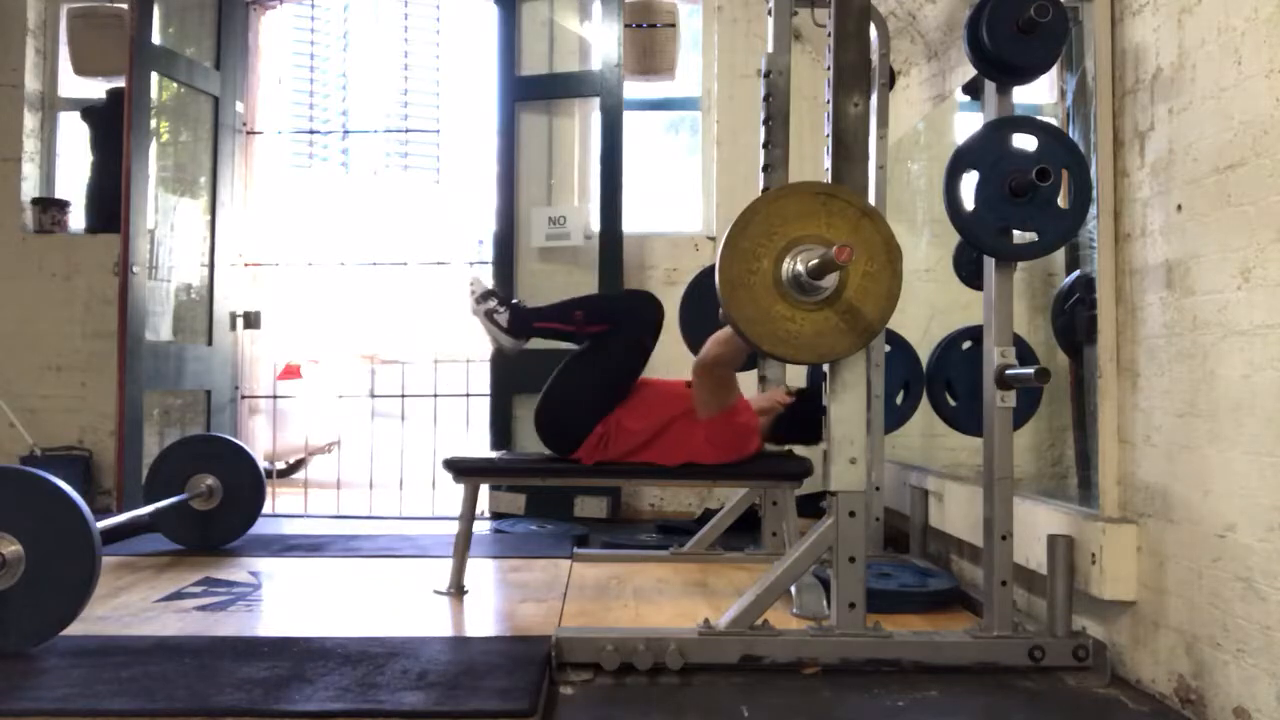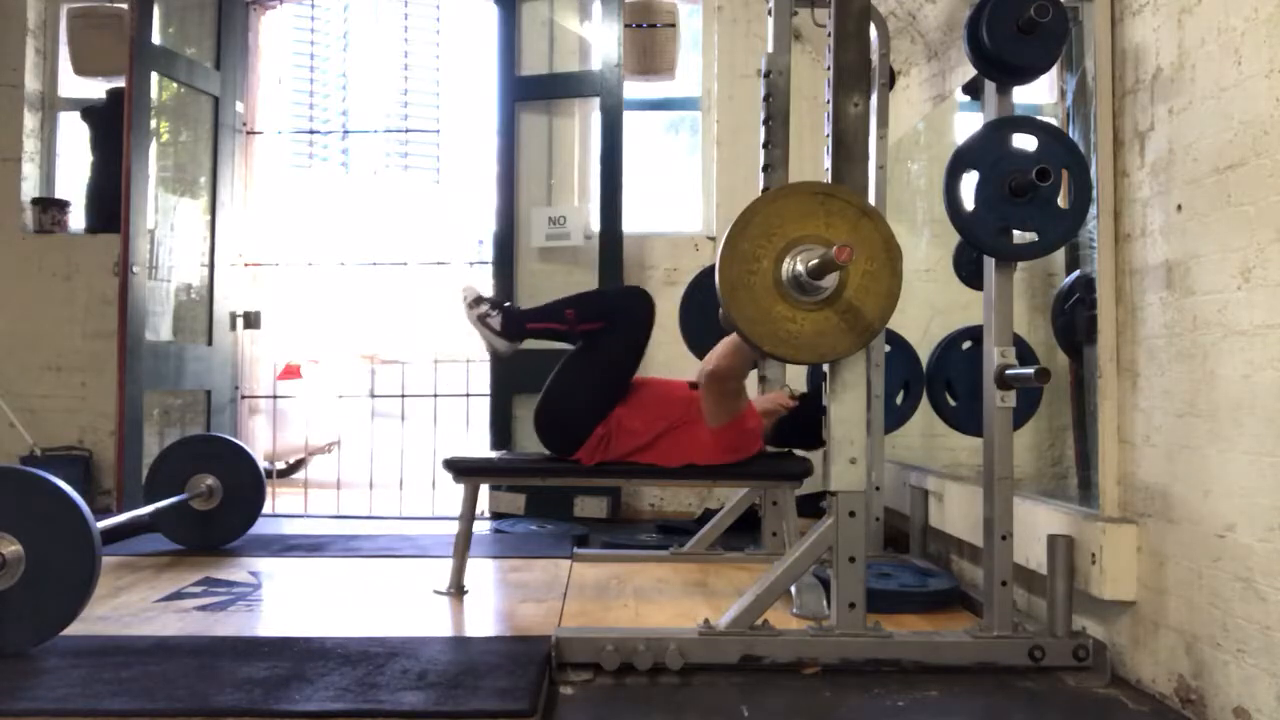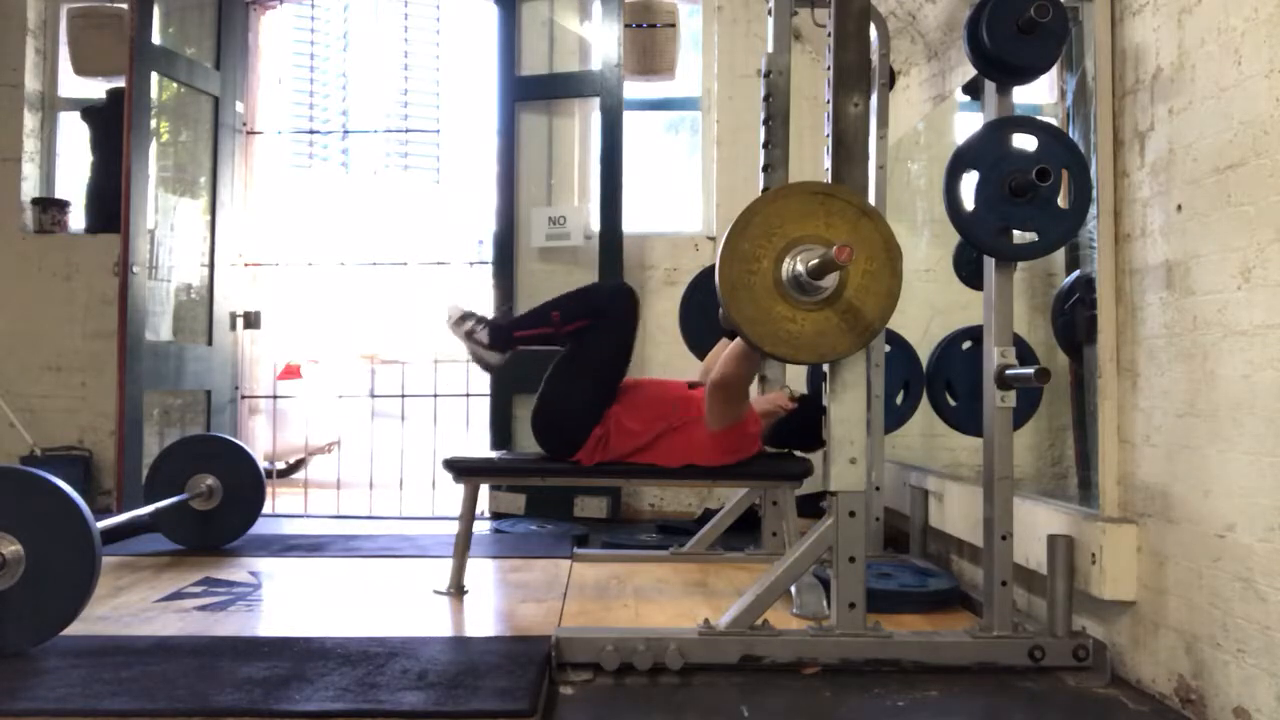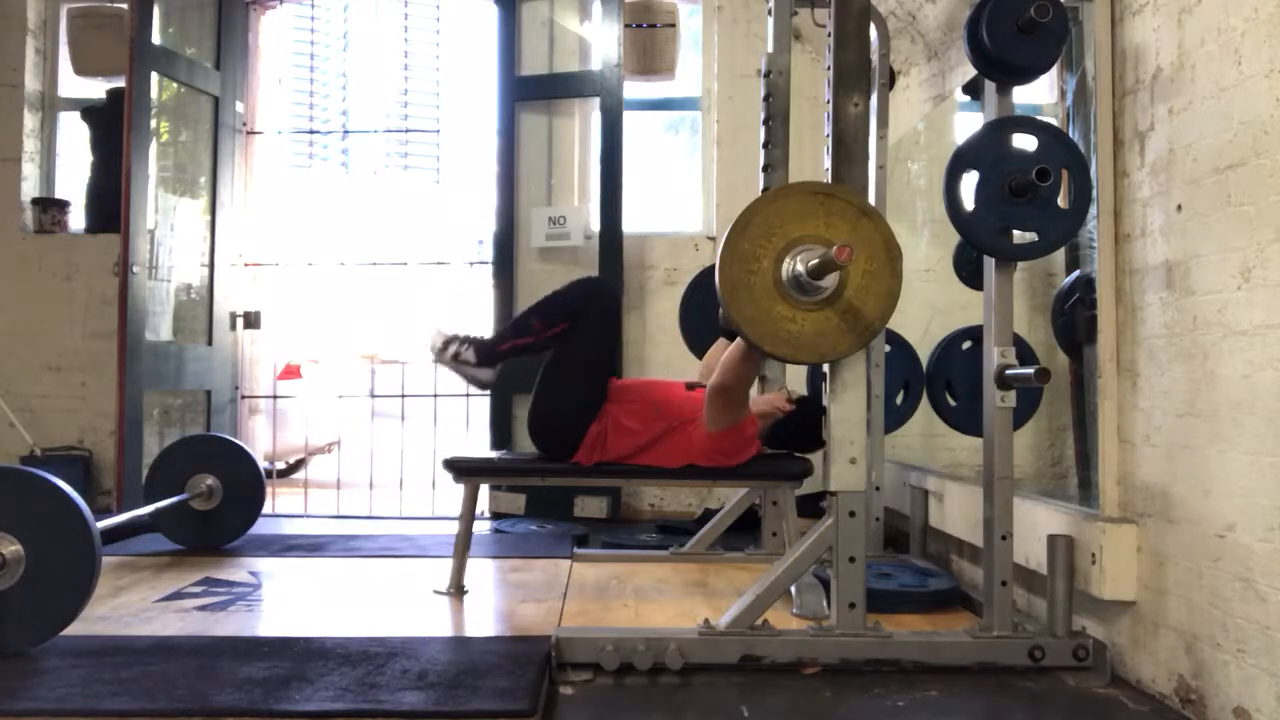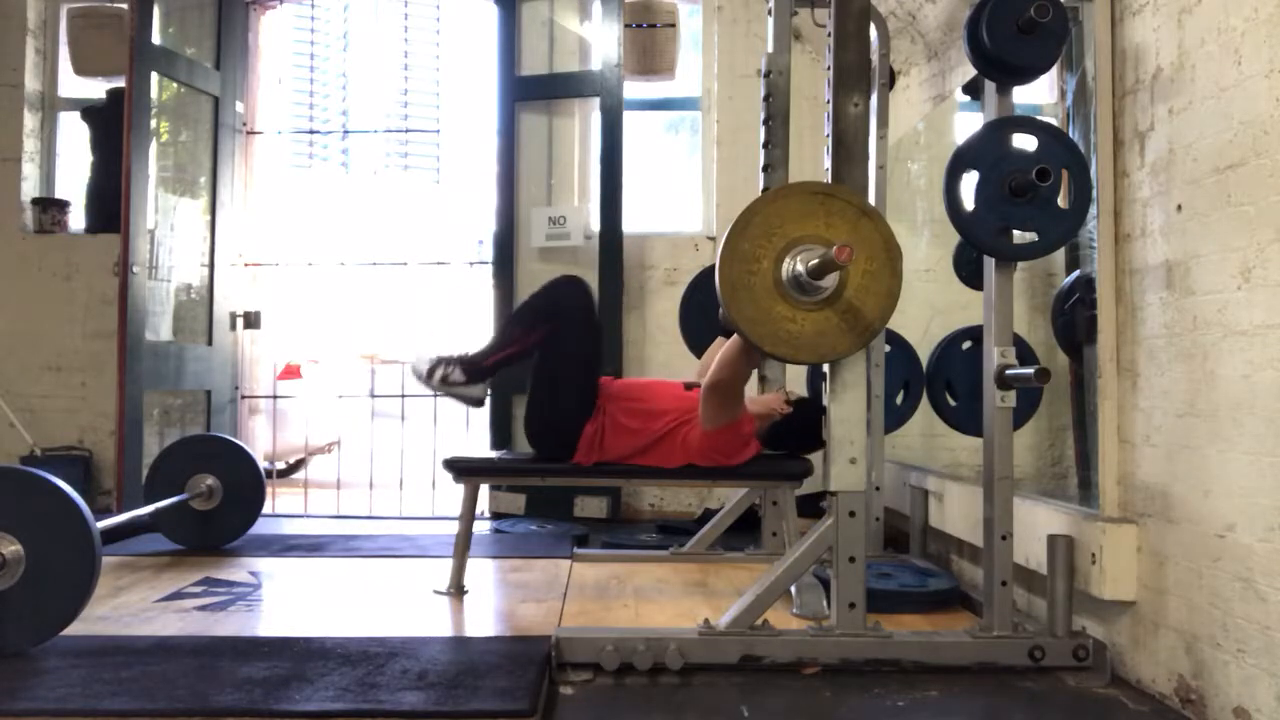
dt=0.1s
person 1, frame 1
left shoulder: (733, 430)
right shoulder: (739, 431)
left elbow: (707, 366)
right elbow: (711, 368)
left hip: (574, 424)
right hip: (583, 425)
left knee: (642, 309)
right knee: (638, 314)
left ankle: (514, 322)
right ankle: (517, 323)
person 1, frame 2
left shoulder: (739, 433)
right shoulder: (739, 431)
left elbow: (717, 373)
right elbow: (715, 375)
left hip: (575, 426)
right hip: (585, 426)
left knee: (634, 305)
right knee: (631, 311)
left ankle: (509, 325)
right ankle: (512, 325)
person 1, frame 3
left shoulder: (735, 436)
right shoulder: (736, 428)
left elbow: (724, 382)
right elbow: (710, 377)
left hip: (574, 429)
right hip: (587, 426)
left knee: (617, 299)
right knee: (614, 303)
left ankle: (495, 337)
right ankle: (499, 336)
person 1, frame 4
left shoulder: (732, 440)
right shoulder: (742, 436)
left elbow: (724, 385)
right elbow: (708, 379)
right wrist: (736, 329)
left hip: (572, 432)
right hip: (582, 427)
left knee: (596, 296)
right knee: (596, 302)
left ankle: (484, 356)
right ankle: (487, 355)
person 1, frame 5
left shoulder: (730, 439)
right shoulder: (741, 433)
left elbow: (719, 382)
right elbow: (707, 378)
right wrist: (736, 327)
left hip: (572, 431)
right hip: (587, 422)
left knee: (567, 294)
right knee: (567, 299)
left ankle: (469, 374)
right ankle: (476, 371)
